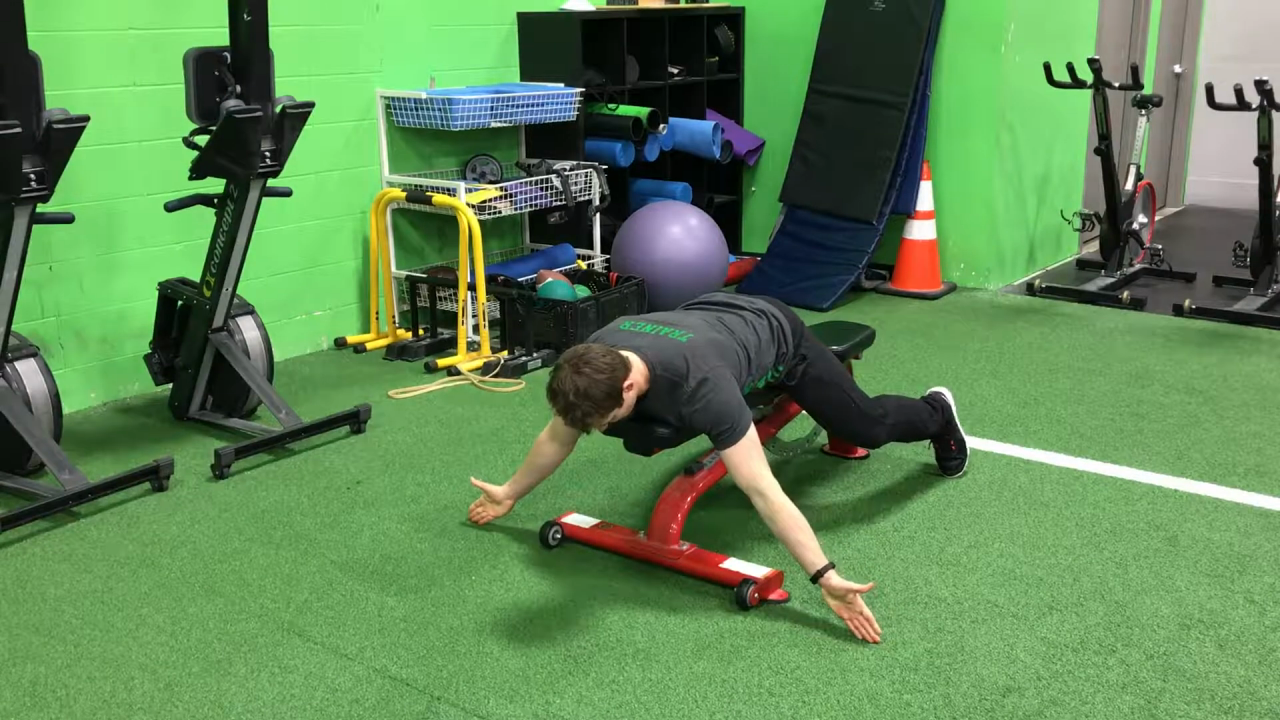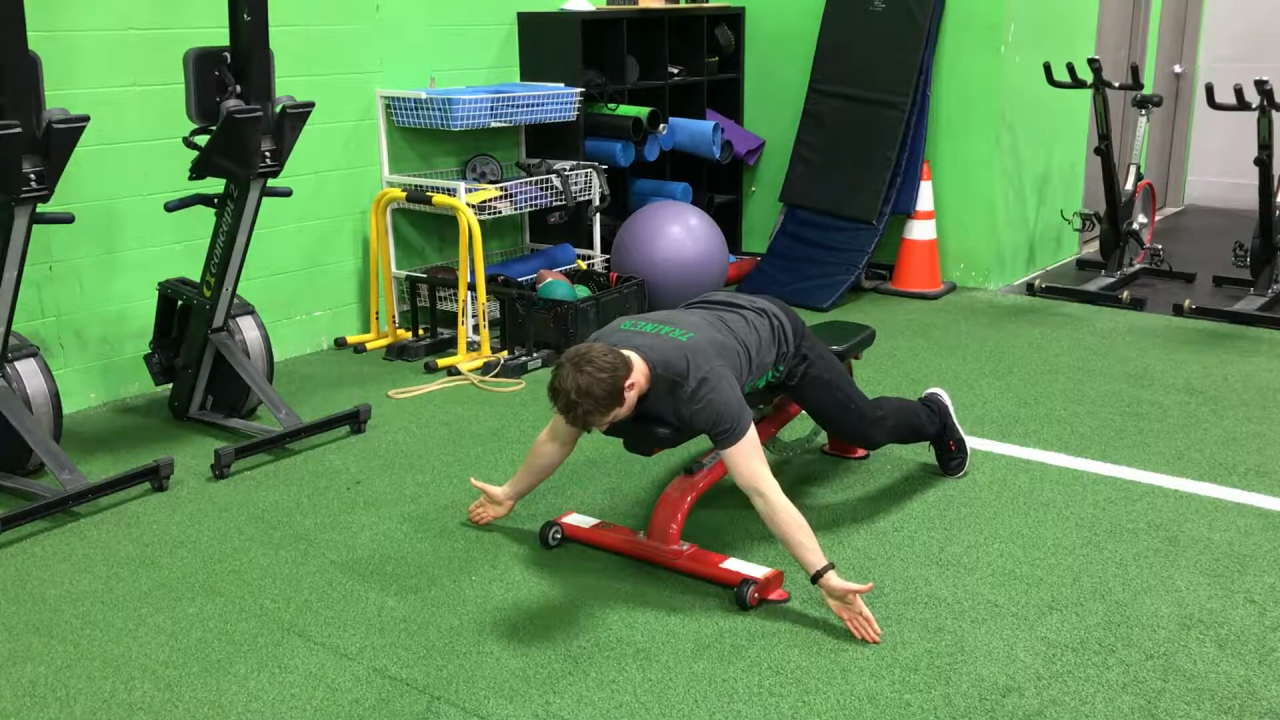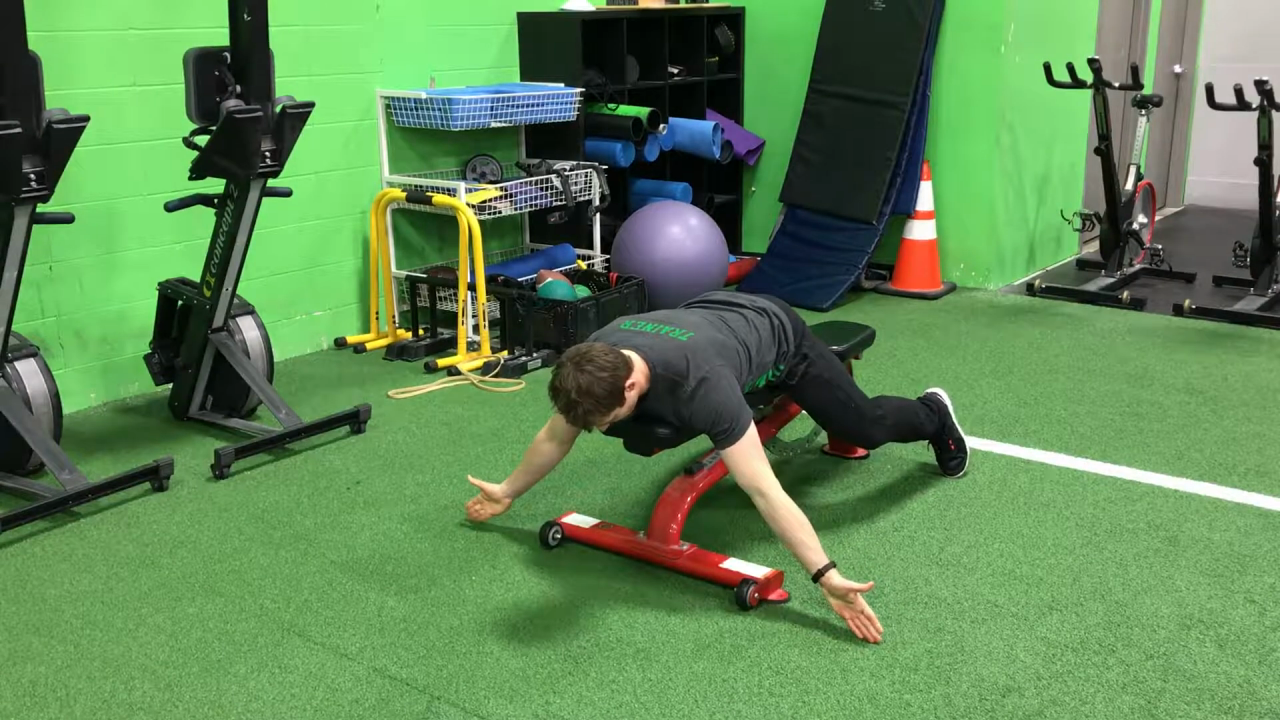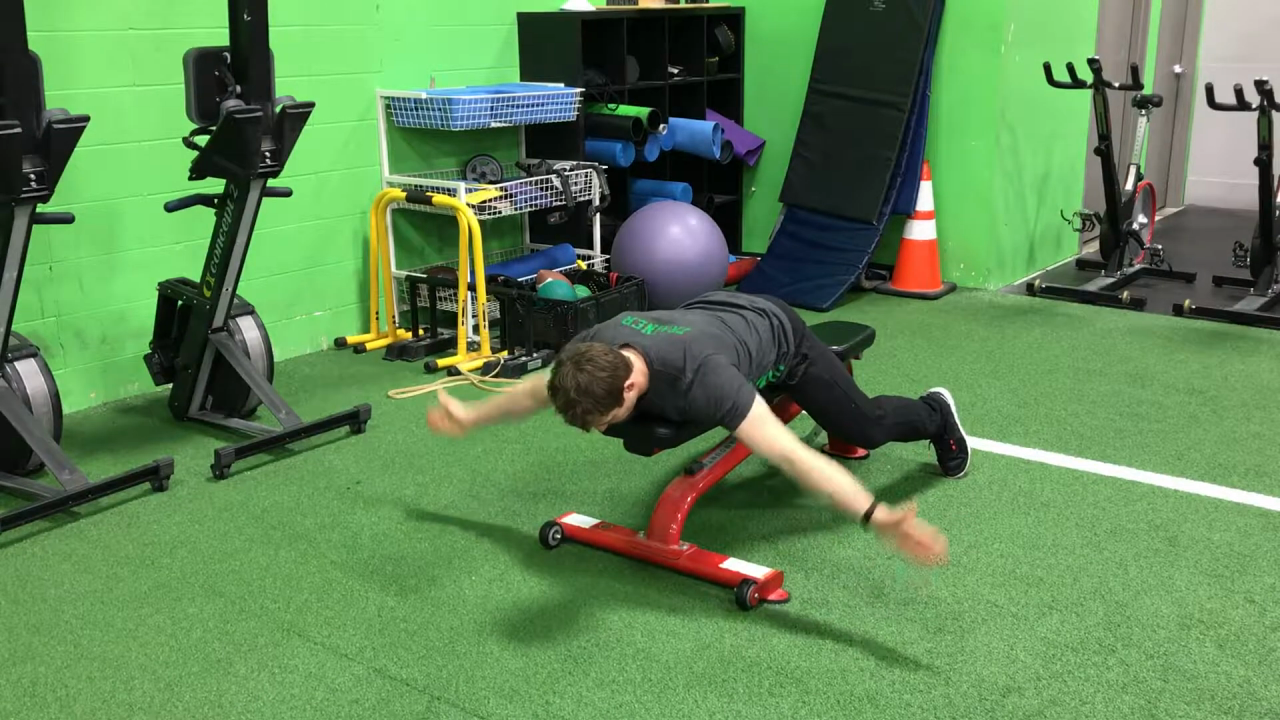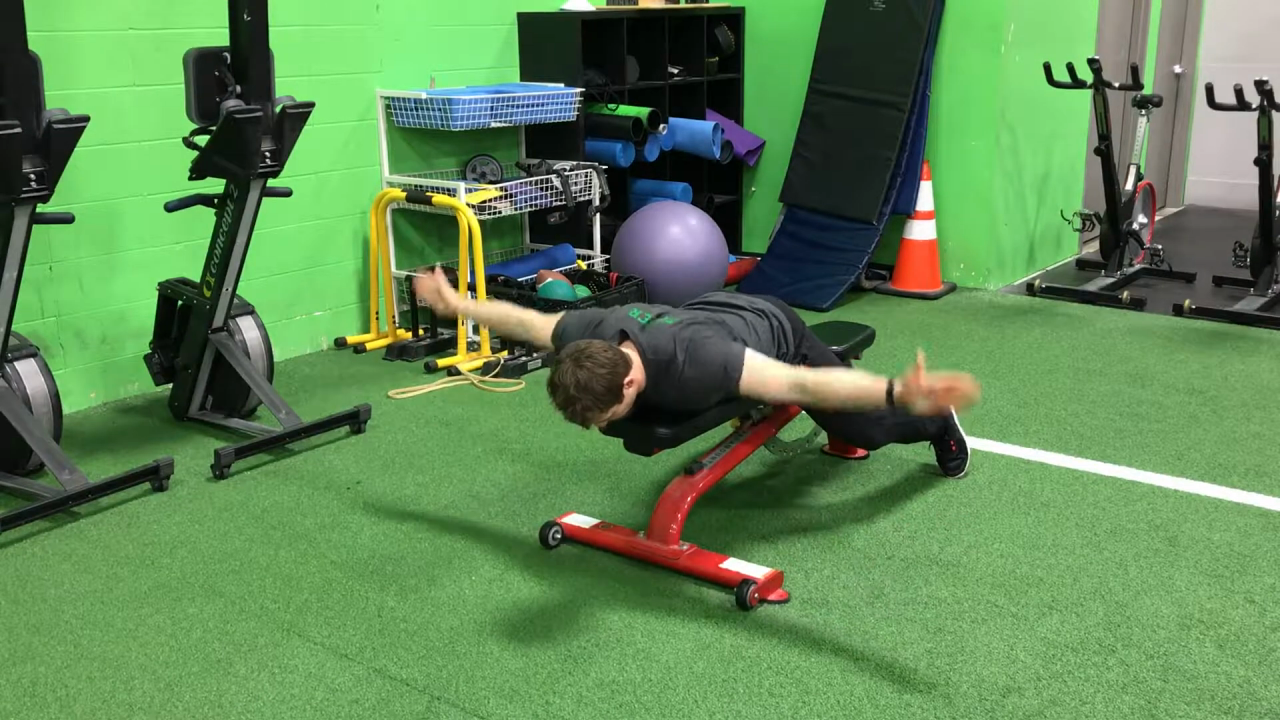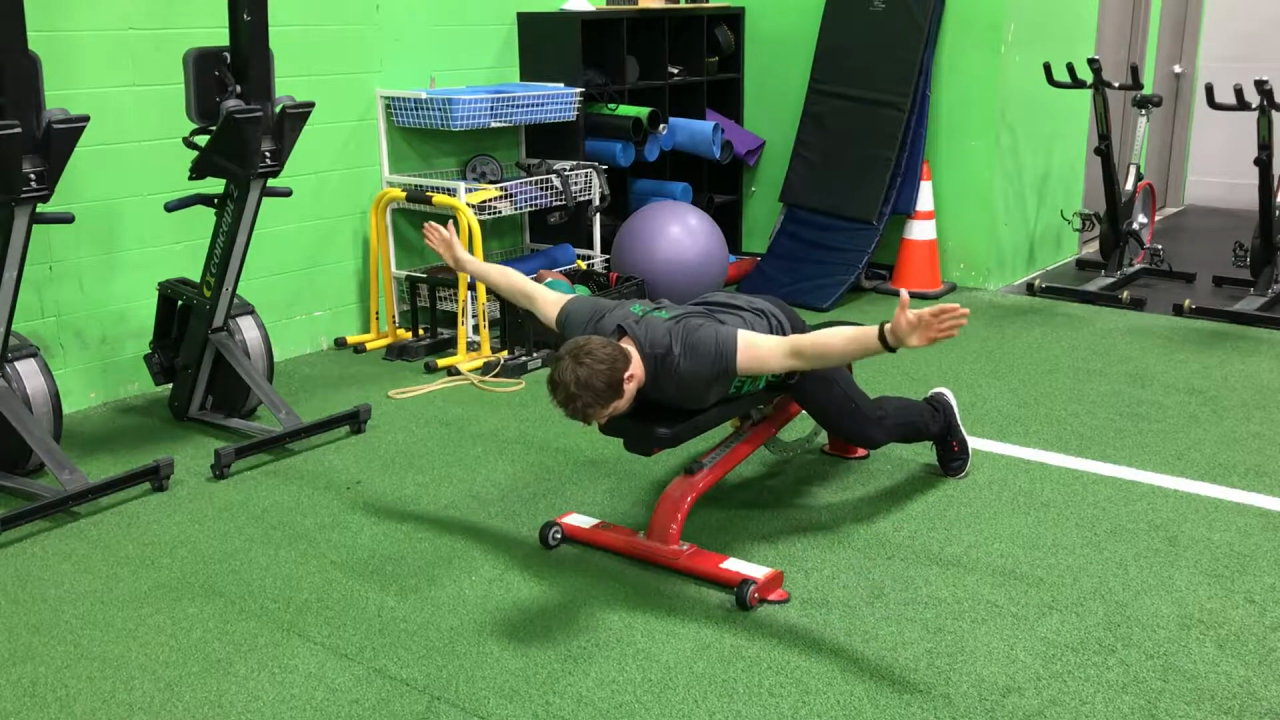
dt=0.2s
person 1, frame 1
left shoulder: (698, 386)
right shoulder: (592, 363)
left elbow: (762, 490)
right elbow: (556, 436)
left wrist: (825, 577)
right wrist: (509, 493)
left hip: (776, 335)
right hip: (719, 313)
left knee: (867, 425)
left ankle: (935, 413)
person 1, frame 2
left shoulder: (699, 386)
right shoulder: (592, 363)
left elbow: (763, 491)
right elbow: (555, 436)
left wrist: (825, 577)
right wrist: (509, 494)
left hip: (777, 333)
right hip: (717, 314)
left knee: (866, 426)
left ankle: (934, 416)
person 1, frame 3
left shoulder: (698, 386)
right shoulder: (593, 362)
left elbow: (766, 492)
right elbow: (555, 434)
left wrist: (827, 577)
right wrist: (507, 490)
left hip: (774, 331)
right hip: (716, 310)
left knee: (865, 426)
right knee: (745, 431)
left ankle: (933, 415)
person 1, frame 4
left shoulder: (695, 377)
right shoulder: (593, 350)
left elbow: (790, 455)
right elbow: (533, 392)
left wrist: (874, 515)
right wrist: (470, 415)
left hip: (775, 333)
right hip: (715, 313)
left knee: (861, 423)
left ankle: (933, 413)
person 1, frame 5
left shoulder: (689, 364)
right shoulder: (594, 333)
left elbow: (803, 384)
right elbow: (528, 321)
left wrist: (899, 392)
right wrist: (458, 303)
left hip: (775, 337)
right hip: (717, 315)
left knee: (863, 430)
left ankle: (934, 421)
person 1, frame 6
left shoulder: (687, 355)
right shoulder: (590, 327)
left elbow: (798, 352)
right elbow: (530, 291)
left wrist: (890, 337)
right wrist: (464, 261)
left hip: (776, 334)
right hip: (722, 317)
left knee: (864, 427)
left ankle: (938, 417)
